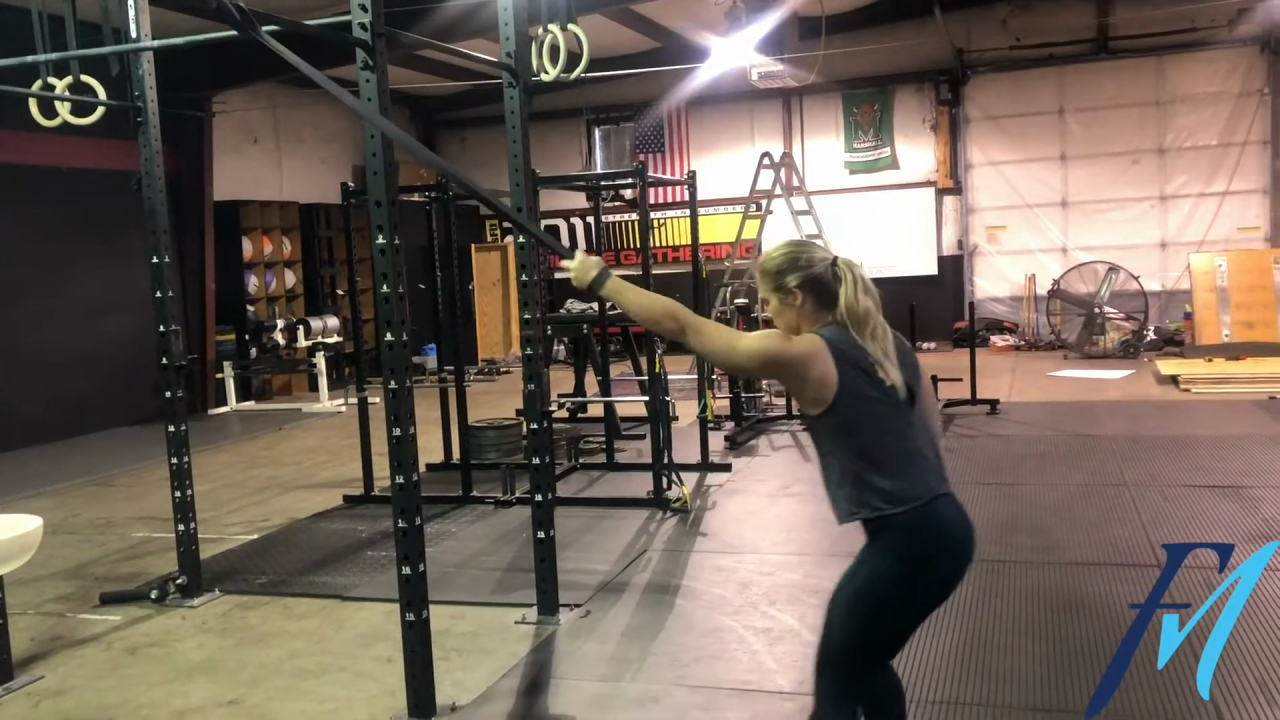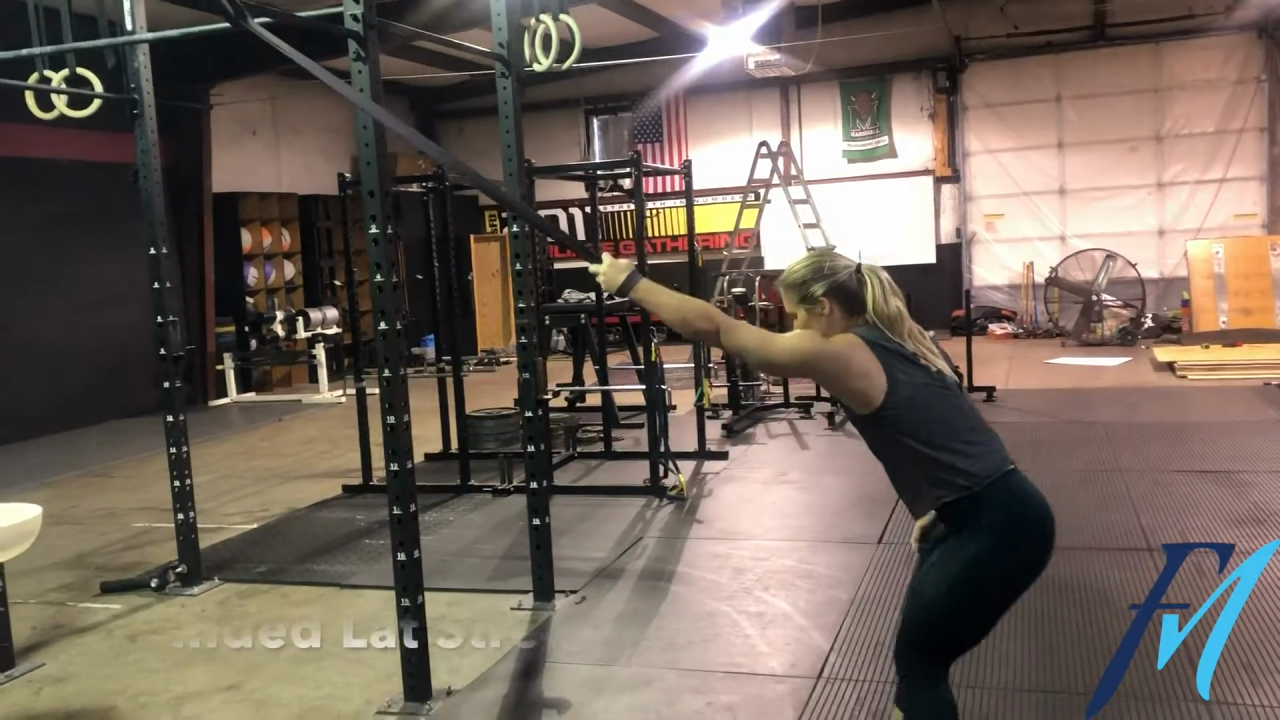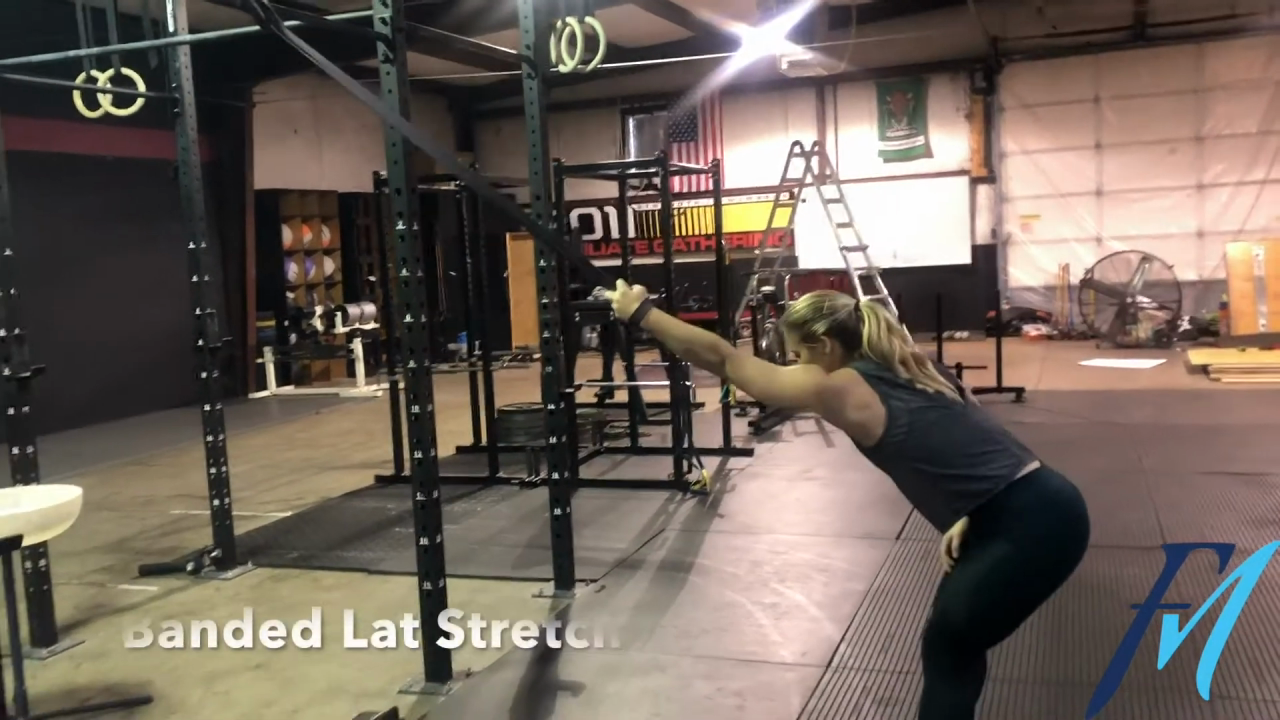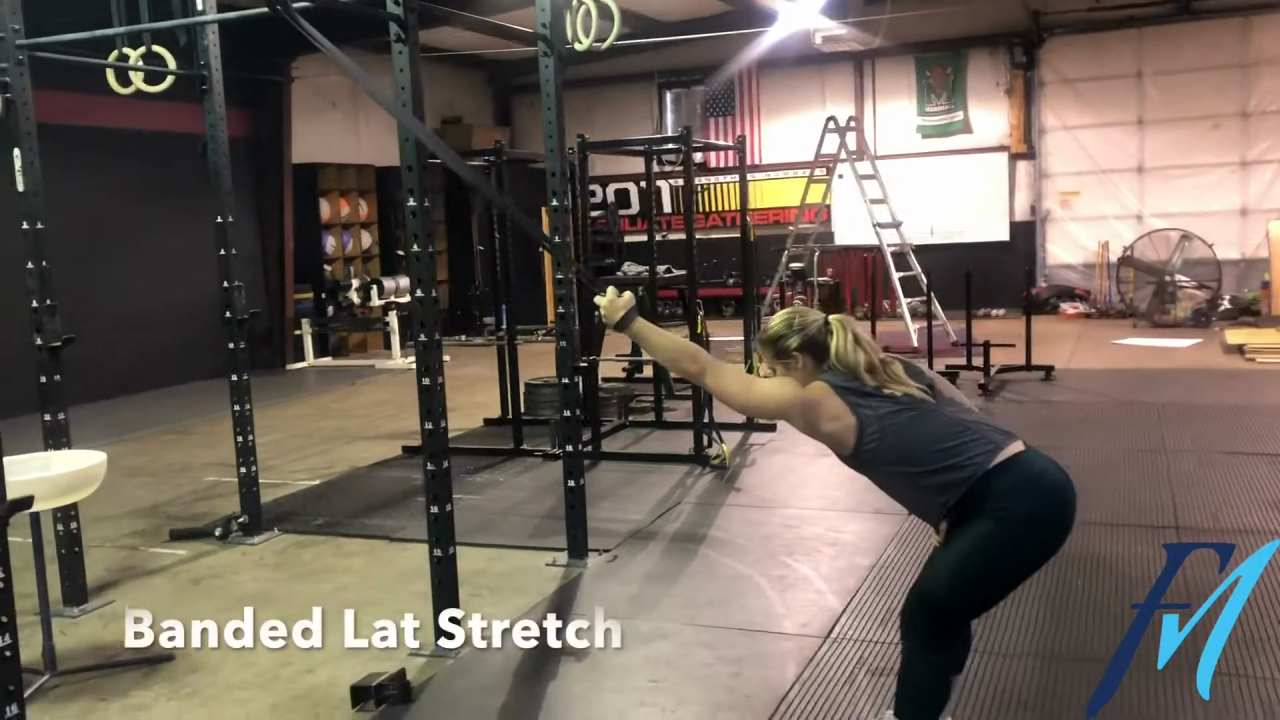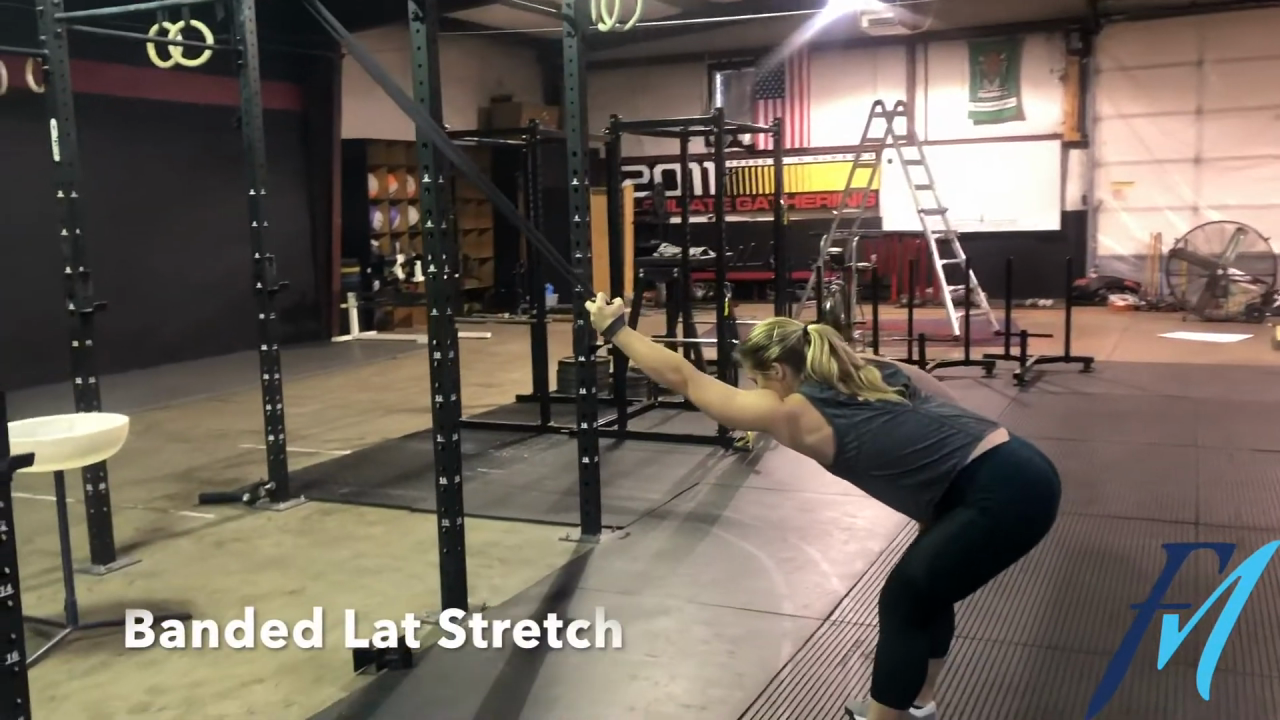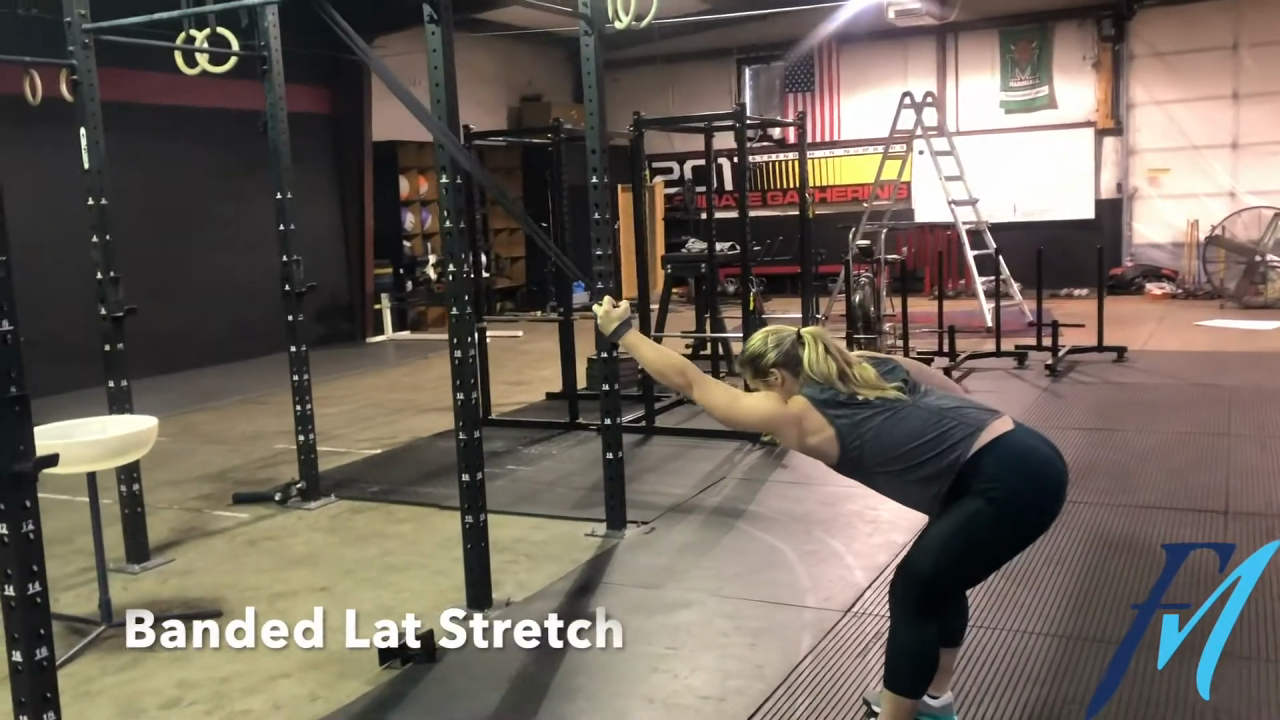
dt=0.5s
person 1, frame 1
left shoulder: (802, 356)
right shoulder: (884, 345)
left elbow: (683, 326)
right elbow: (928, 434)
left wrist: (599, 280)
left hip: (912, 541)
right hip: (934, 527)
left knee: (838, 677)
right knee: (860, 661)
person 1, frame 2
left shoulder: (841, 355)
right shoulder: (900, 342)
left elbow: (717, 328)
left wrist: (629, 282)
right wrist: (935, 512)
left hip: (999, 526)
right hip: (980, 514)
left knee: (918, 657)
right knee: (918, 642)
person 1, frame 3
left shoulder: (841, 391)
right shoulder: (910, 368)
left elbow: (723, 359)
left wrist: (641, 312)
right wrist: (969, 518)
left hip: (1035, 522)
right hip: (1029, 505)
left knee: (947, 648)
right knee: (954, 636)
person 1, frame 4
left shoulder: (814, 403)
right shoulder: (891, 371)
left elbow: (703, 369)
left wrist: (626, 320)
right wrist: (954, 511)
left hip: (1021, 503)
right hip: (1026, 481)
left knee: (925, 620)
right knee: (939, 608)
person 1, frame 5
left shoulder: (794, 414)
right shoulder: (874, 372)
left elbow: (685, 379)
left wrist: (615, 328)
left hip: (1005, 492)
right hip: (1016, 469)
left knee: (904, 603)
right knee: (925, 592)
person 1, frame 6
left shoulder: (797, 417)
right shoulder: (875, 367)
left elbow: (691, 381)
right elbow: (958, 398)
left hip: (1011, 479)
right hip: (1024, 455)
left knee: (915, 591)
right knee: (934, 579)
